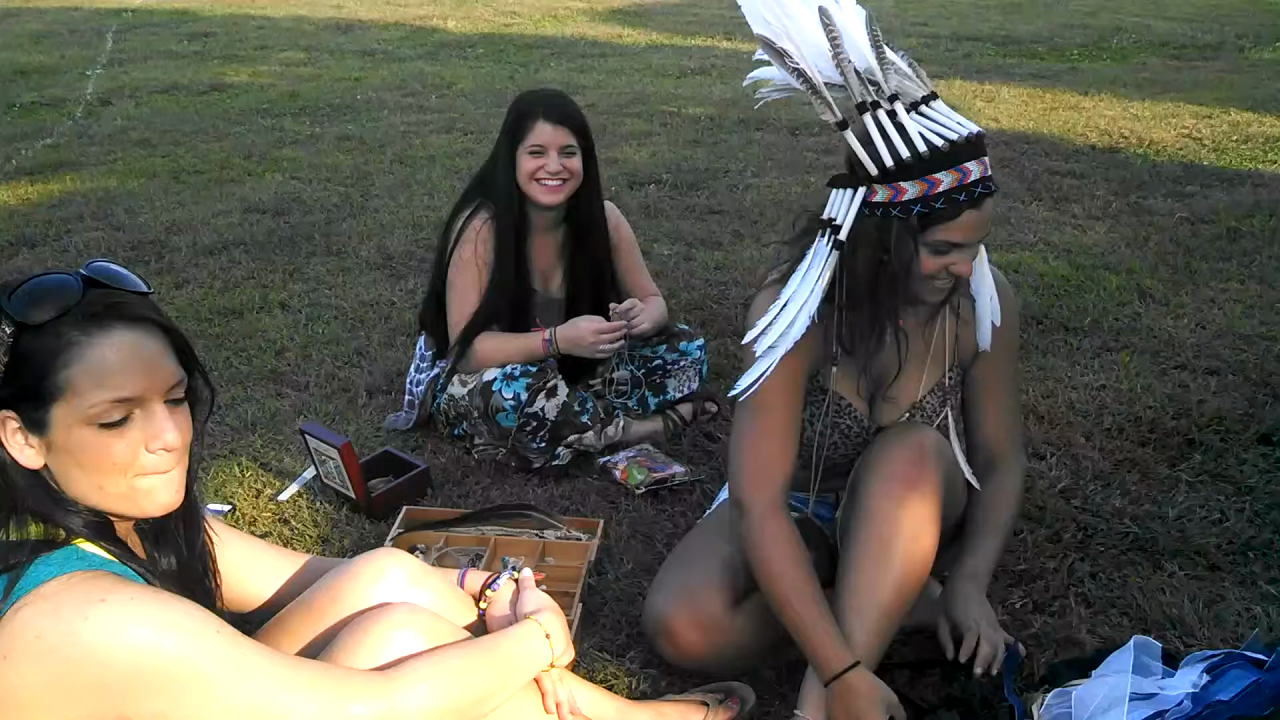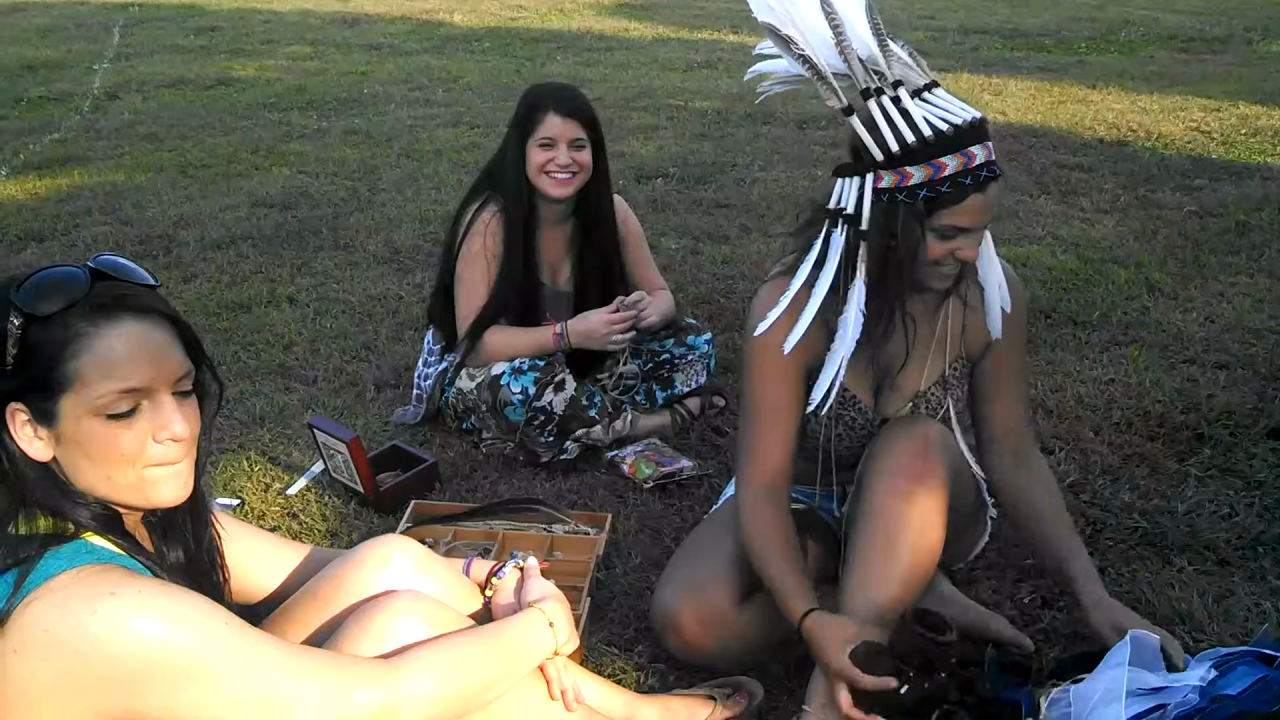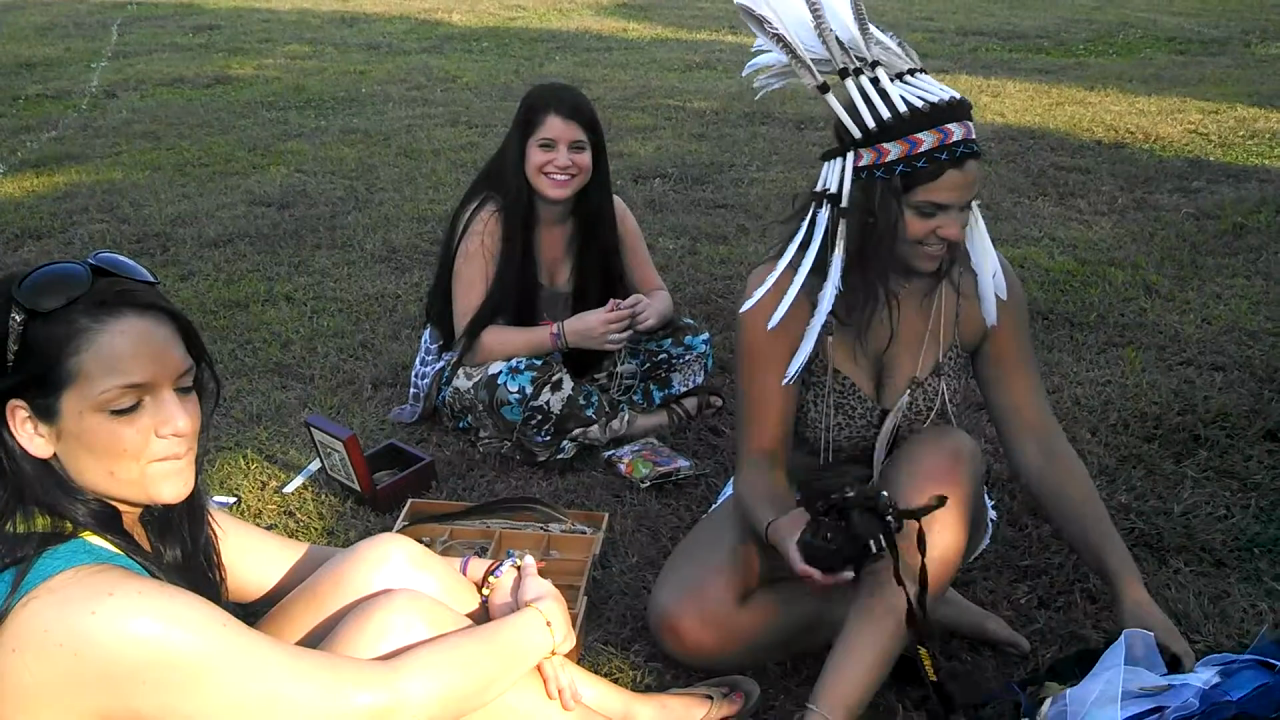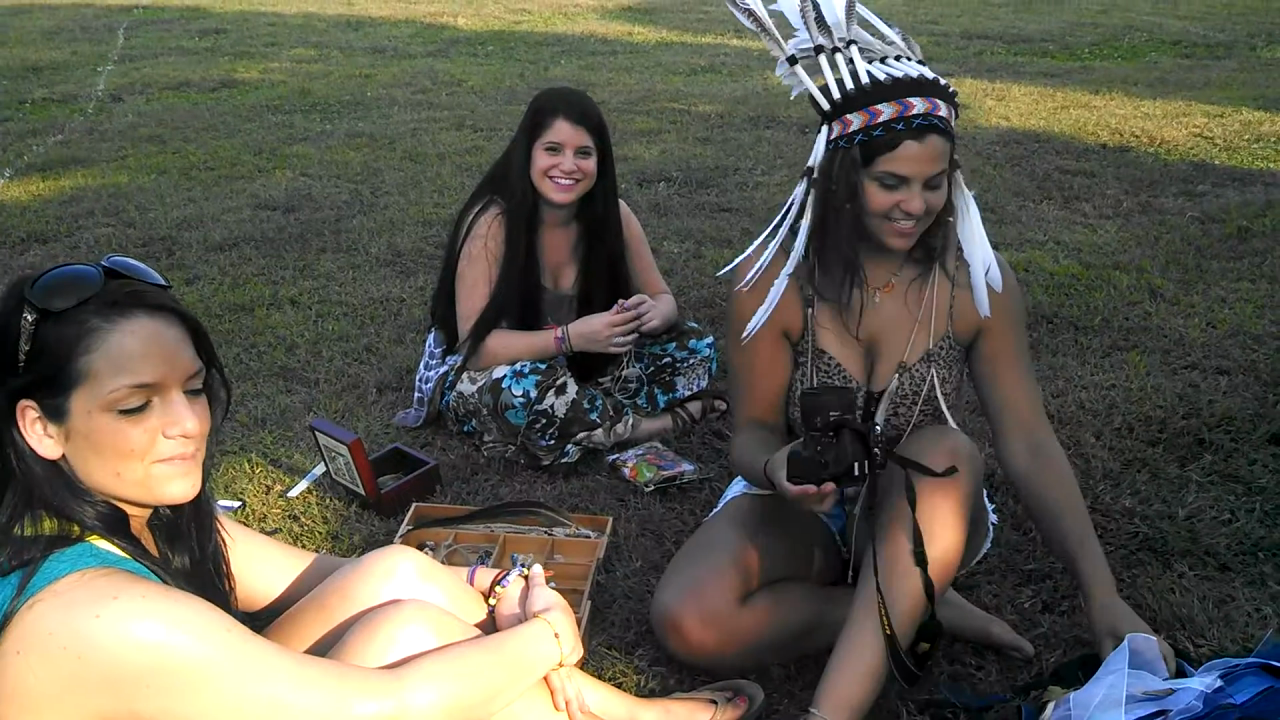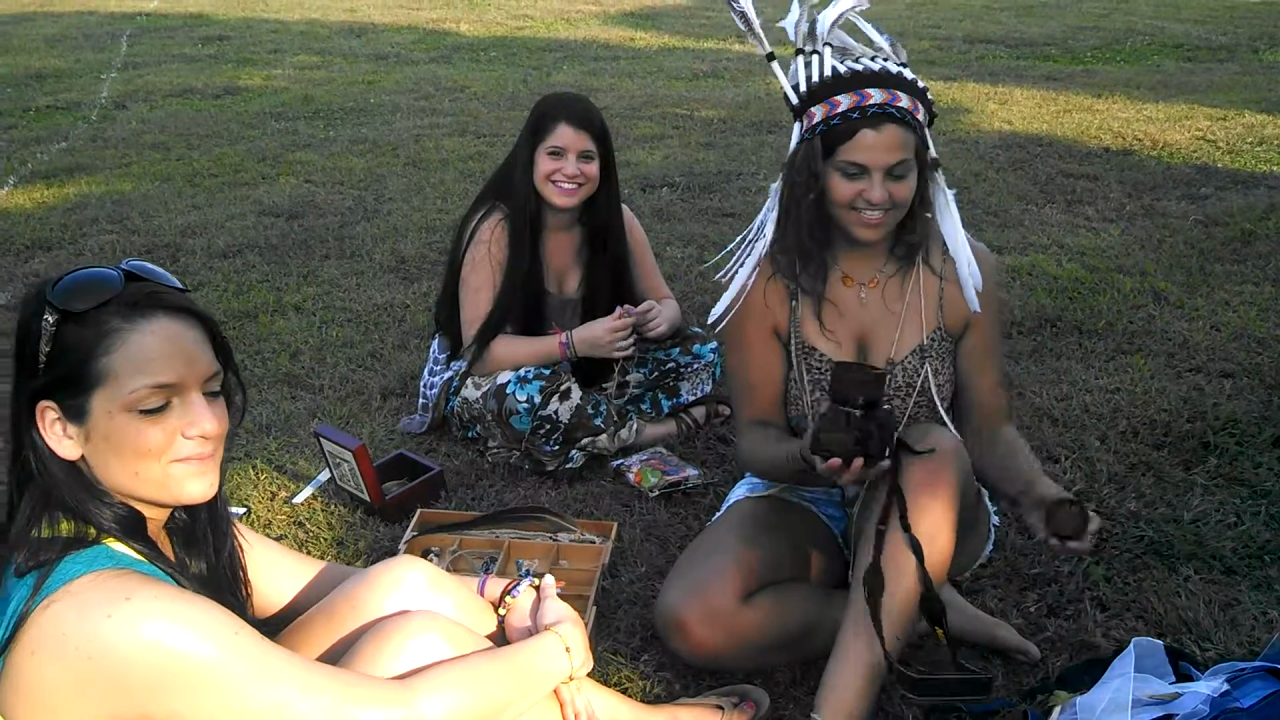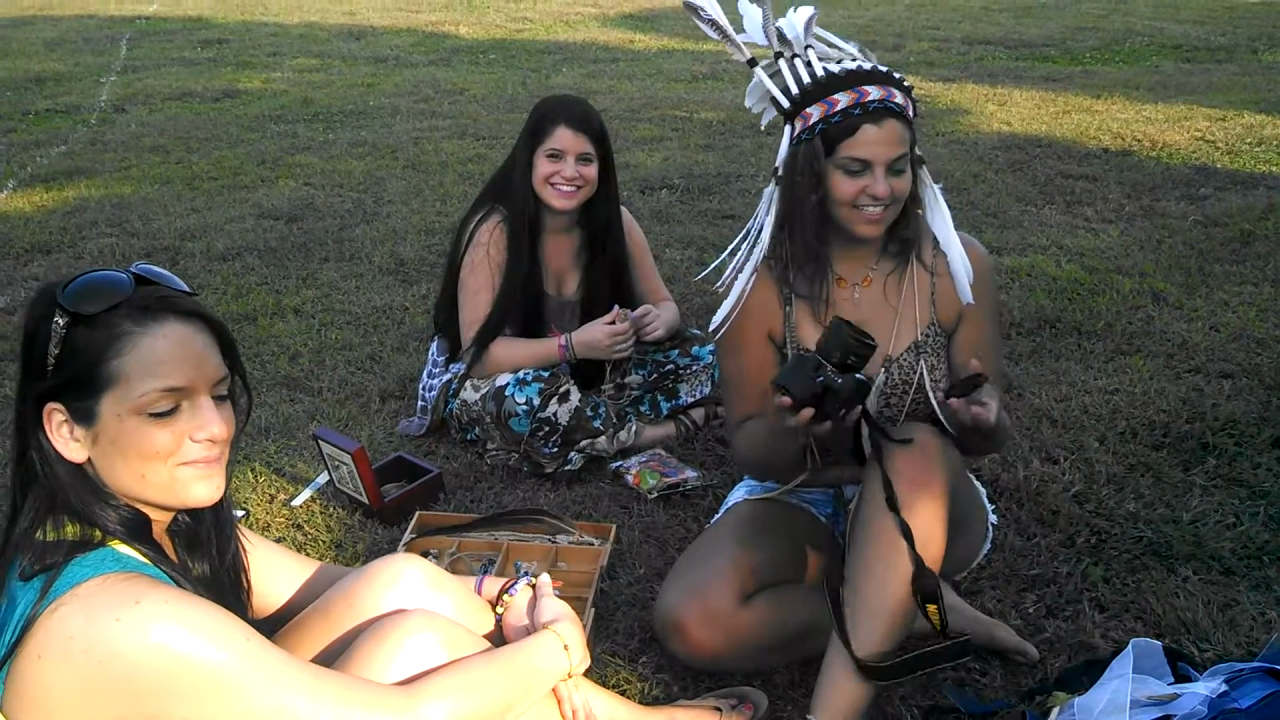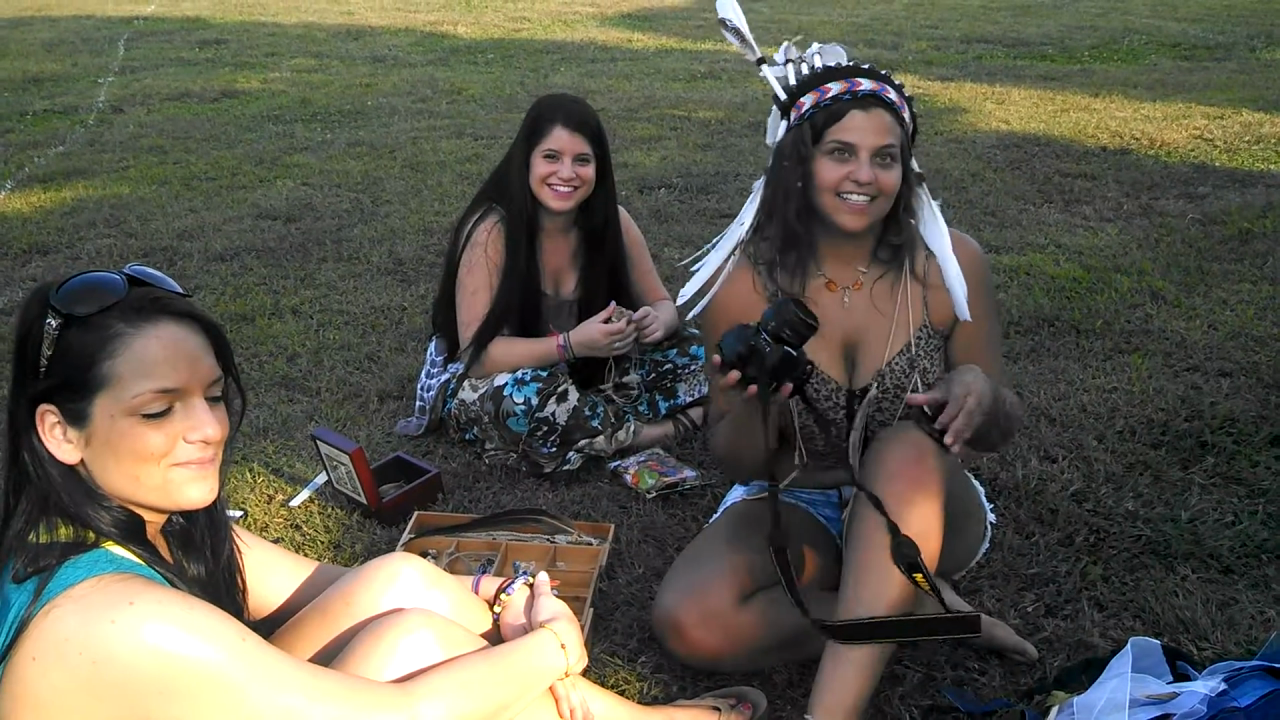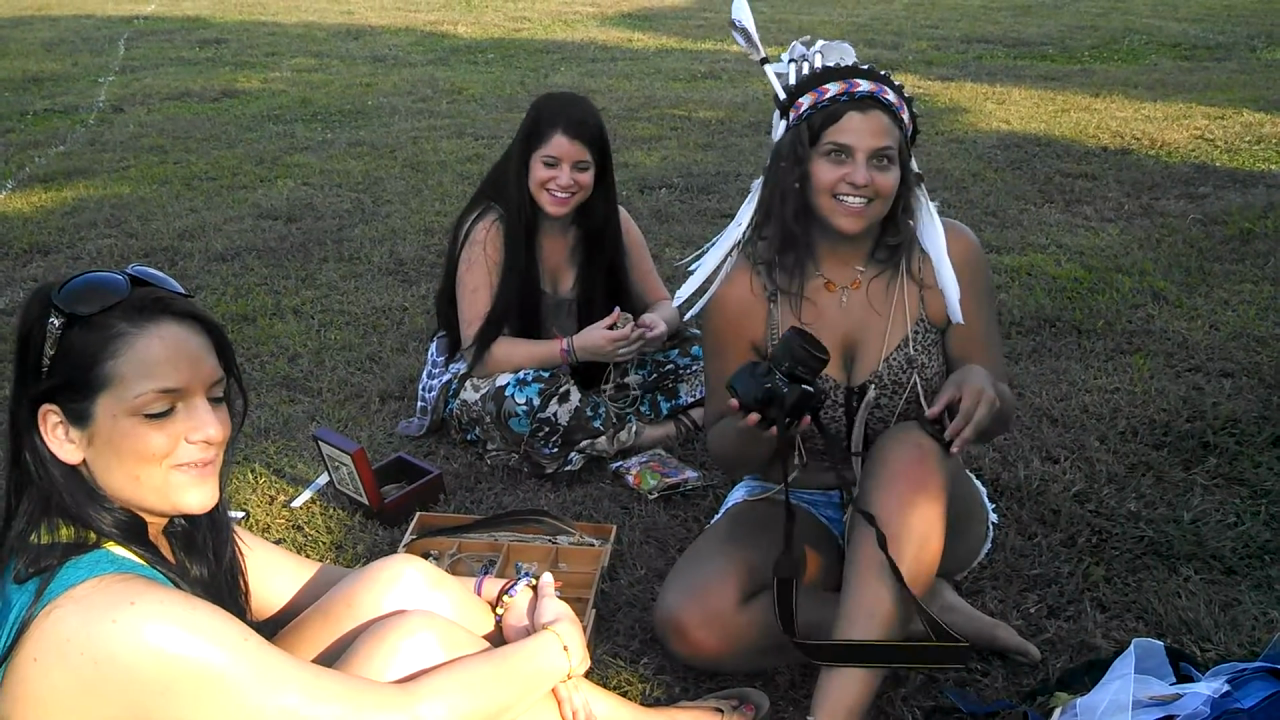
dt=0.3s
person 1, frame 1
left shoulder: (128, 522)
right shoulder: (81, 622)
left elbow: (331, 579)
left wrist: (490, 597)
right wrist: (536, 636)
left knee: (388, 580)
right knee: (399, 635)
person 1, frame 2
left shoulder: (139, 512)
right shoulder: (94, 615)
left elbow: (343, 570)
left wrist: (494, 588)
right wrist: (542, 624)
left knee: (391, 563)
right knee: (401, 623)
person 1, frame 3
left shoulder: (134, 512)
right shoulder: (85, 614)
left elbow: (335, 568)
left wrist: (492, 585)
right wrist: (537, 624)
left knee: (388, 562)
right knee: (397, 623)
person 1, frame 4
left shoulder: (140, 517)
right shoulder: (93, 618)
left elbow: (337, 577)
left wrist: (498, 593)
right wrist: (546, 633)
left knee: (398, 575)
right knee: (409, 633)
person 1, frame 5
left shoulder: (158, 519)
right shoulder: (105, 617)
left elbow: (353, 586)
left wrist: (511, 603)
right wrist: (557, 650)
left knee: (406, 586)
right knee: (417, 642)
person 1, frame 6
left shoulder: (152, 523)
right shoulder: (115, 622)
left elbow: (345, 590)
left wrist: (507, 604)
right wrist: (552, 648)
left knee: (402, 581)
right knee: (416, 643)
person 1, frame 7
left shoulder: (150, 525)
right shoulder: (106, 620)
left elbow: (345, 588)
left wrist: (500, 606)
right wrist: (550, 646)
left knee: (401, 584)
right knee: (411, 639)
person 1, frame 8
left shoulder: (145, 527)
right shoulder: (109, 623)
left elbow: (341, 590)
left wrist: (501, 610)
right wrist: (553, 650)
left knee: (403, 582)
right knee: (414, 644)
person 2, frame 1
left shoulder: (985, 302)
right shoulder: (792, 313)
left elbow: (1000, 460)
right elbow: (762, 504)
left wrist: (972, 578)
left hip: (910, 517)
right hip: (798, 513)
left knee: (913, 454)
right knee: (682, 627)
right ankle: (906, 603)
person 2, frame 2
left shoulder: (988, 294)
right shoulder: (795, 303)
left elbow: (1015, 455)
right elbow: (758, 488)
left wrist: (1090, 593)
right wrist: (813, 624)
left hip: (923, 512)
right hip: (801, 503)
left knee: (916, 446)
right knee: (688, 622)
right ankle: (911, 598)
person 2, frame 3
left shoulder: (984, 286)
right shoulder: (786, 294)
left elbow: (1039, 446)
right elbow: (760, 460)
left wrist: (1129, 589)
right wrist: (784, 525)
left hip: (926, 513)
right hip: (806, 508)
left knee: (946, 454)
right knee: (685, 621)
right ankle: (915, 607)
person 2, frame 4
left shoulder: (977, 279)
right shoulder: (775, 278)
left elbow: (1028, 444)
right elbow: (751, 433)
left wrist: (1101, 593)
right wrist: (778, 466)
left hip: (923, 515)
right hip: (806, 508)
left knee: (945, 453)
right knee: (688, 622)
right ankle: (916, 609)
person 2, frame 5
left shoulder: (965, 271)
right shoulder: (765, 277)
left elbow: (990, 428)
right elbow: (754, 440)
left wrist: (1034, 488)
right wrist: (808, 460)
left hip: (928, 515)
right hip: (800, 504)
left knee: (933, 451)
right knee: (690, 622)
right ankle: (924, 611)
person 2, frame 6
left shoulder: (957, 265)
right shoulder: (763, 281)
left elbow: (985, 437)
right elbow: (750, 451)
left wrist: (979, 417)
right wrist: (794, 427)
left hip: (924, 513)
right hip: (798, 504)
left knee: (917, 450)
right knee: (689, 622)
right ankle: (914, 611)
person 2, frame 7
left shoulder: (951, 262)
right shoulder: (746, 284)
left elbow: (999, 429)
right elbow: (740, 465)
left wrist: (977, 391)
right wrist: (750, 411)
left hip: (920, 513)
right hip: (793, 508)
left knee: (906, 447)
right knee: (687, 622)
right ankle: (918, 608)
person 2, frame 8
left shoulder: (948, 255)
right shoulder: (745, 284)
left elbow: (996, 415)
right elbow: (730, 456)
left wrist: (978, 384)
right wrist: (757, 427)
left hip: (921, 515)
right hip: (793, 509)
left knee: (908, 449)
right knee: (689, 623)
right ankle: (920, 610)
person 3, frame 1
left shoulder: (602, 217)
right shoulder: (481, 226)
left elbow: (653, 302)
right elbow: (465, 348)
left wrist: (639, 318)
right wrist: (557, 340)
left hip: (568, 370)
right hip: (477, 381)
left knee: (686, 349)
right knee: (511, 396)
right ankle: (646, 424)
person 3, frame 2
left shoulder: (610, 210)
right shoulder: (490, 219)
left elbow: (662, 296)
right elbow: (474, 342)
left wrist: (648, 311)
right wrist: (568, 334)
left hip: (574, 364)
right hip: (486, 375)
left knee: (694, 343)
right knee: (520, 391)
right ankle: (640, 420)
person 3, frame 3
left shoulder: (609, 210)
right shoulder: (490, 218)
left elbow: (658, 295)
right elbow: (471, 341)
left wrist: (646, 311)
right wrist: (566, 333)
left hip: (576, 361)
right hip: (481, 373)
left knee: (692, 342)
right knee: (516, 389)
right ankle: (651, 418)
person 3, frame 4
left shoulder: (612, 214)
right shoulder: (493, 221)
left elbow: (664, 299)
right elbow: (475, 345)
left wrist: (650, 314)
right wrist: (570, 337)
left hip: (578, 366)
right hip: (488, 376)
left knee: (696, 346)
right knee: (523, 394)
right ankle: (660, 420)
person 3, frame 5
left shoulder: (615, 219)
right shoulder: (495, 227)
left elbow: (665, 304)
right elbow: (479, 351)
left wrist: (657, 319)
right wrist: (573, 343)
left hip: (584, 371)
right hip: (490, 382)
left knee: (699, 351)
right knee: (528, 397)
right ankle: (664, 426)
person 3, frame 6
left shoulder: (614, 221)
right shoulder: (495, 229)
left elbow: (665, 306)
right elbow: (478, 353)
left wrist: (656, 322)
right wrist: (573, 345)
left hip: (585, 372)
right hip: (490, 383)
left knee: (697, 352)
right knee: (527, 399)
right ankle: (654, 429)
person 3, frame 7
left shoulder: (611, 220)
right shoulder: (492, 230)
left elbow: (662, 305)
right elbow: (477, 353)
left wrist: (654, 323)
right wrist: (570, 344)
left hip: (584, 372)
right hip: (489, 384)
left knee: (691, 351)
right knee: (524, 400)
right ankle: (661, 428)
person 3, frame 8
left shoulder: (610, 220)
right shoulder: (491, 228)
left elbow: (662, 305)
right elbow: (480, 353)
left wrist: (656, 326)
right wrist: (574, 349)
left hip: (584, 375)
right hip: (489, 383)
left knee: (693, 351)
right knee: (527, 400)
right ankle: (669, 428)
